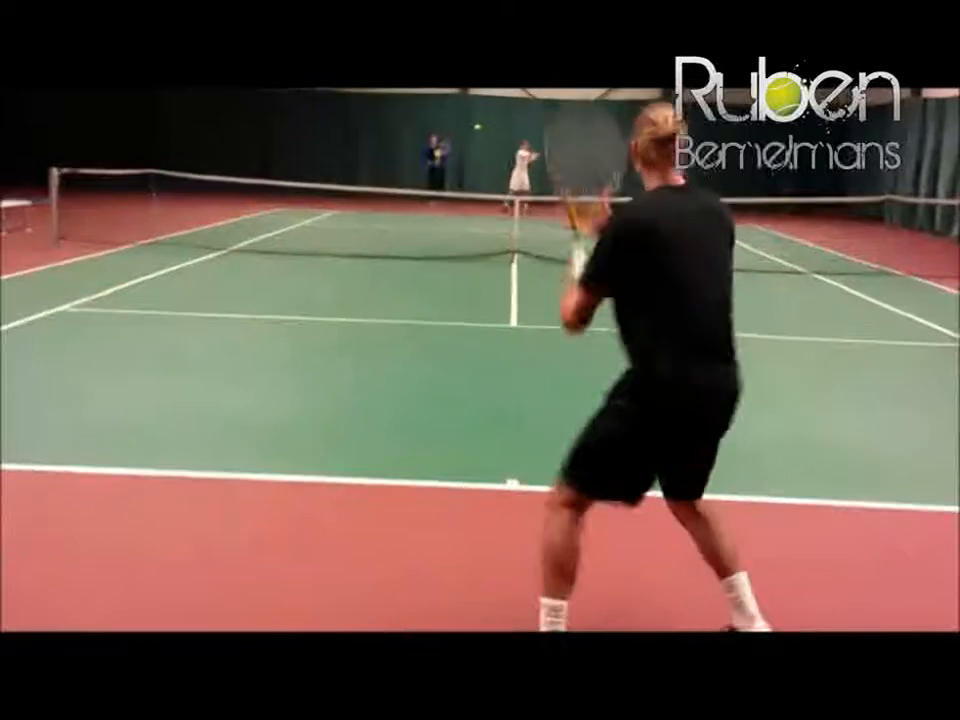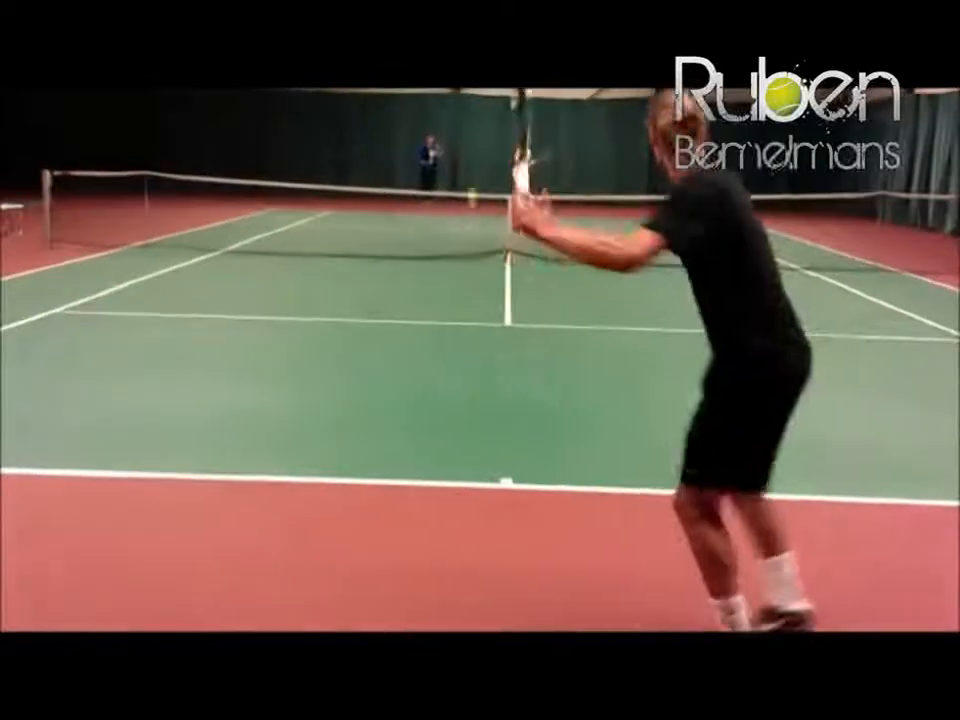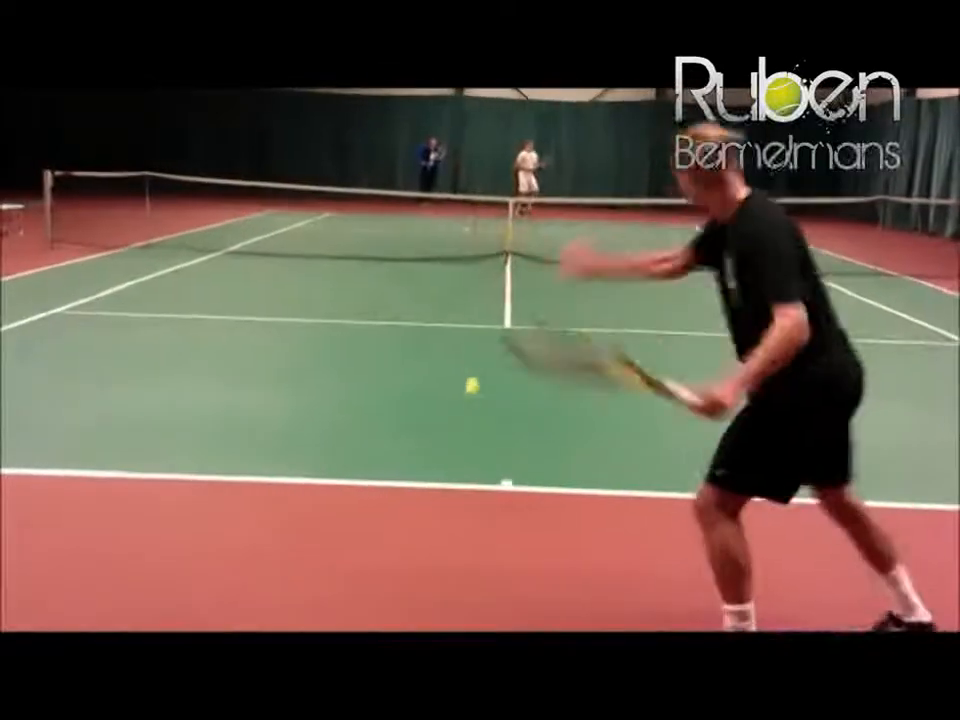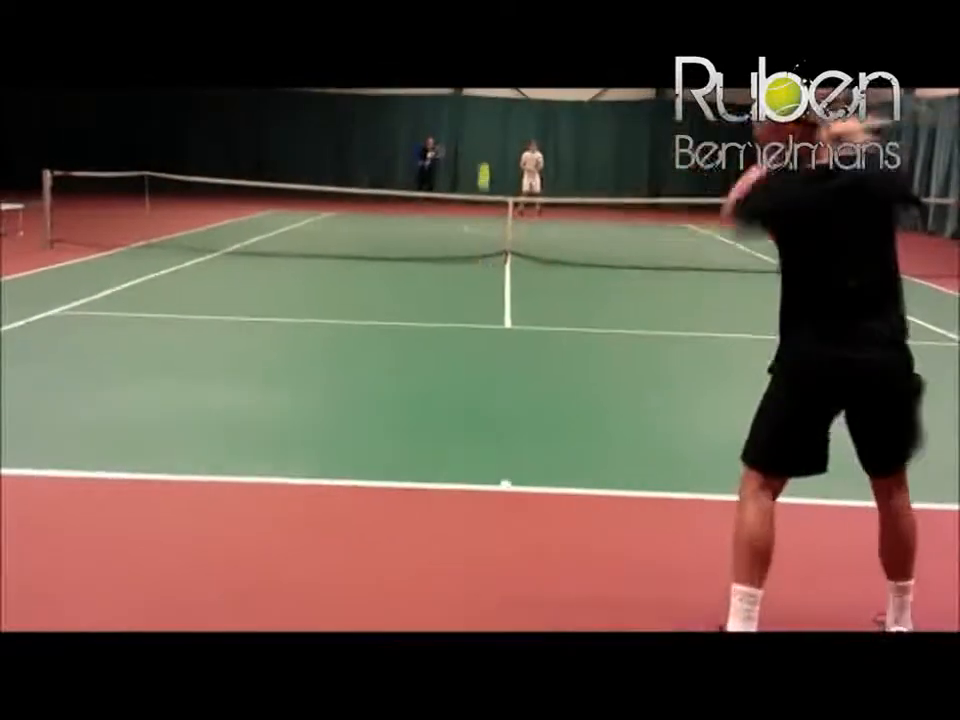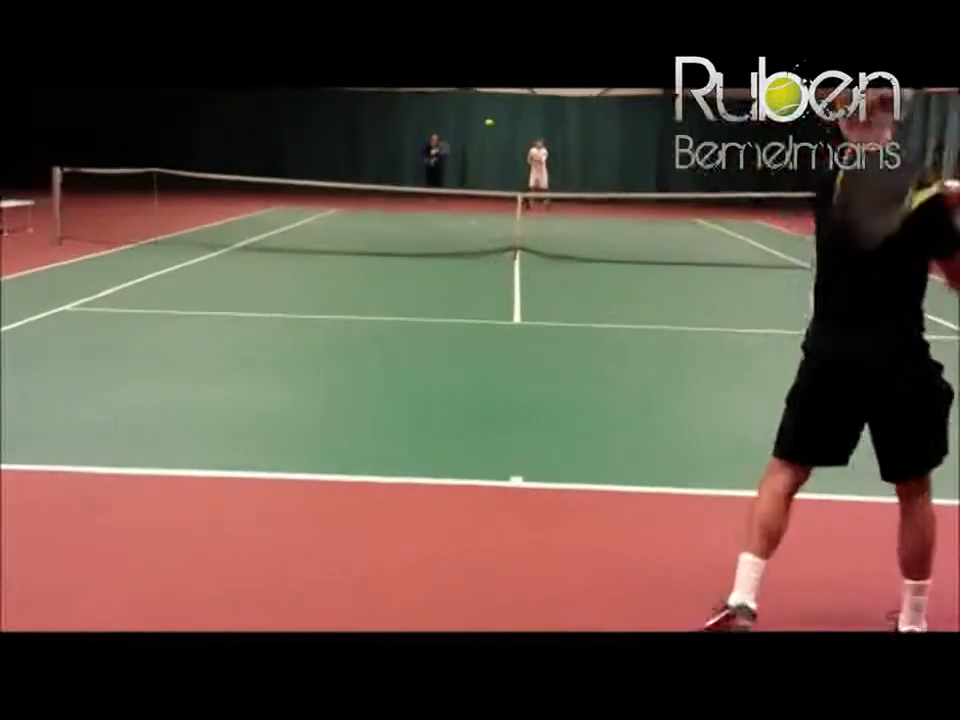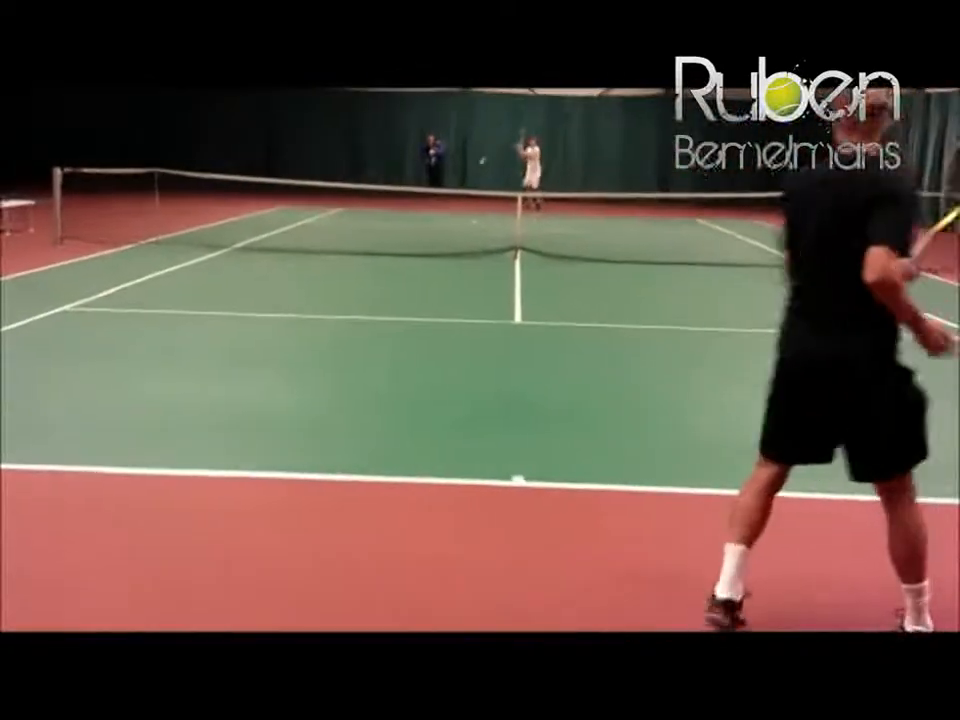
dt=0.3s
person 1, frame 1
left shoulder: (634, 217)
right shoulder: (715, 215)
left elbow: (574, 318)
left wrist: (576, 288)
left hip: (659, 392)
right hip: (718, 386)
left knee: (566, 502)
right knee: (686, 501)
left ankle: (551, 629)
right ankle: (752, 622)
person 1, frame 2
left shoulder: (697, 193)
right shoulder: (712, 187)
left elbow: (629, 255)
right elbow: (643, 241)
left wrist: (542, 229)
right wrist: (558, 227)
left hip: (753, 364)
right hip: (778, 356)
left knee: (695, 502)
right knee: (739, 486)
left ankle: (737, 626)
right ankle: (787, 605)
person 1, frame 3
left shoulder: (760, 232)
right shoulder: (731, 224)
left elbow: (793, 325)
right elbow: (676, 261)
left wrist: (738, 383)
right wrist: (604, 265)
left hip: (799, 388)
right hip: (832, 377)
left knee: (715, 507)
right knee: (834, 496)
left ankle: (740, 628)
right ankle: (911, 611)
person 1, frame 4
left shoulder: (781, 198)
right shoulder: (878, 177)
left elbow: (738, 201)
left wrist: (773, 165)
right wrist: (842, 134)
left hip: (813, 365)
right hip: (885, 360)
left knee: (758, 488)
right knee: (892, 490)
left ankle: (743, 625)
right ankle: (900, 621)
person 1, frame 5
left shoulder: (831, 181)
left hip: (829, 353)
right hip: (898, 358)
left knee: (784, 474)
right knee: (914, 490)
left ankle: (742, 600)
right ankle: (913, 621)
person 1, frame 6
left shoulder: (800, 185)
right shoulder: (889, 186)
right elbow: (879, 275)
left hip: (800, 353)
right hip: (866, 359)
left knee: (769, 470)
right knee: (898, 492)
left ankle: (727, 593)
